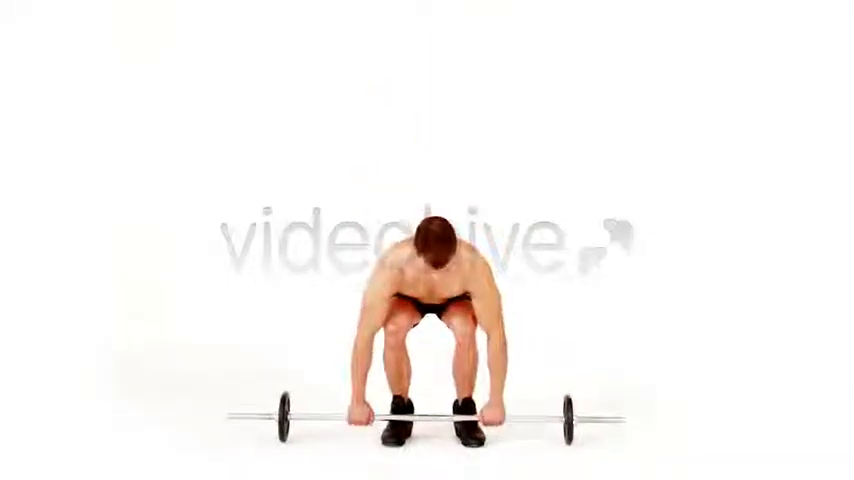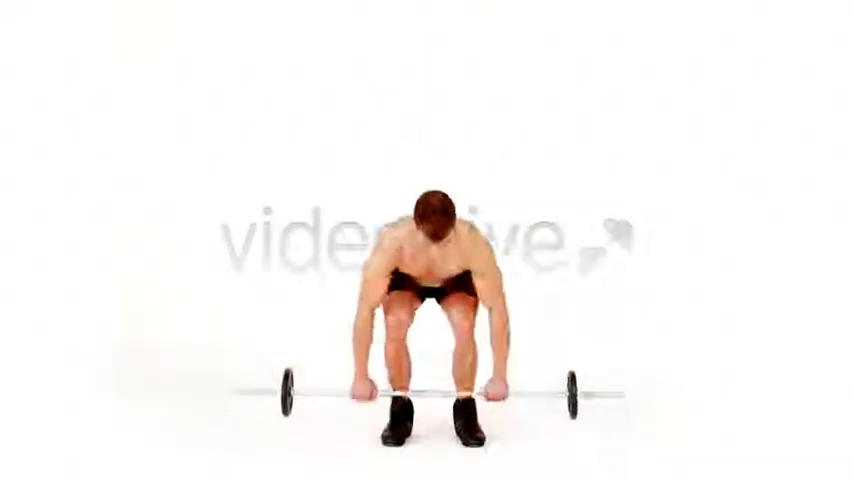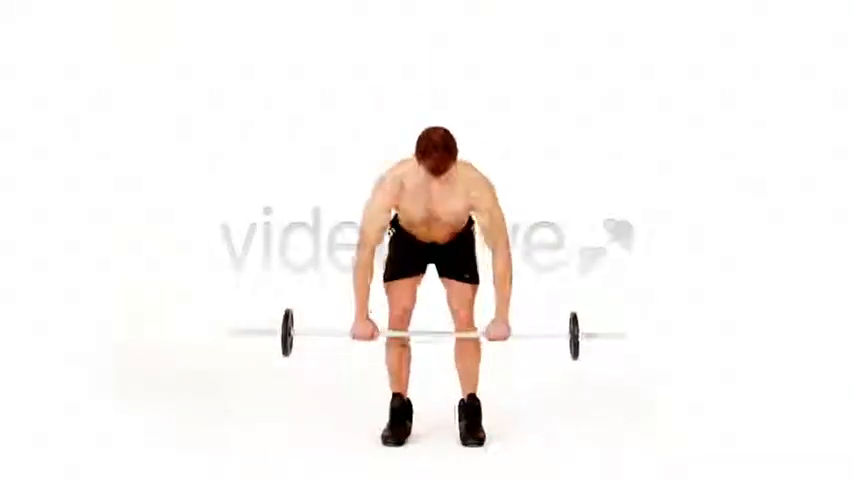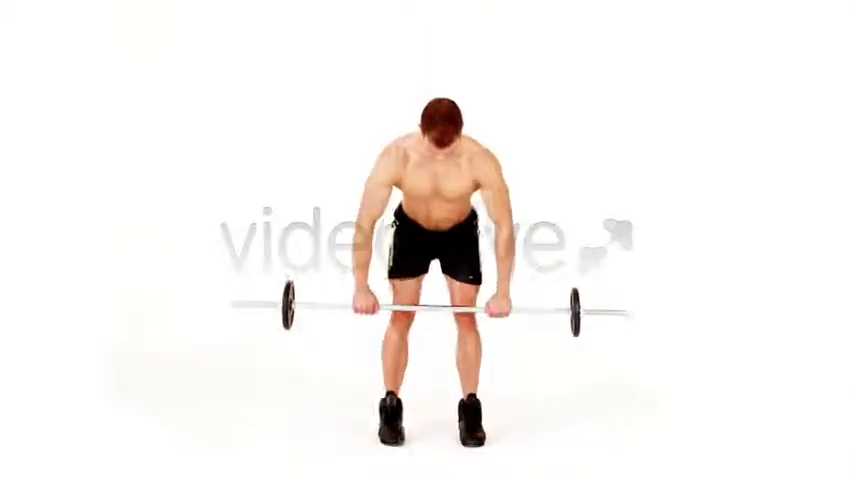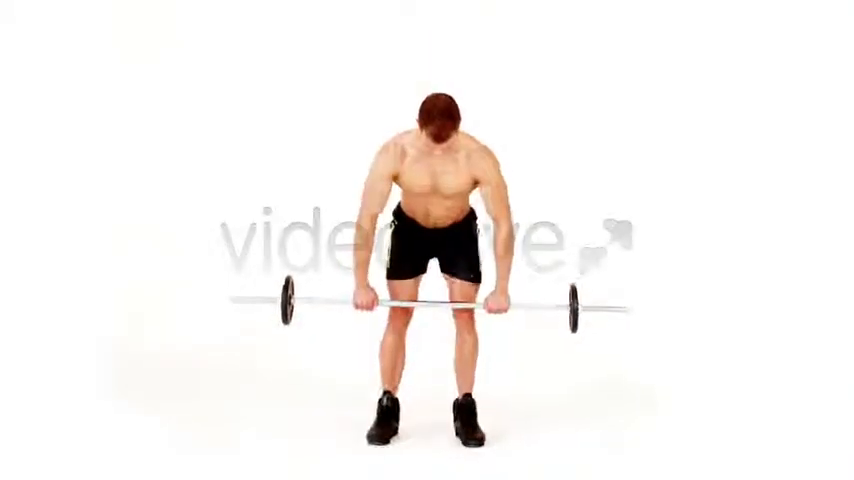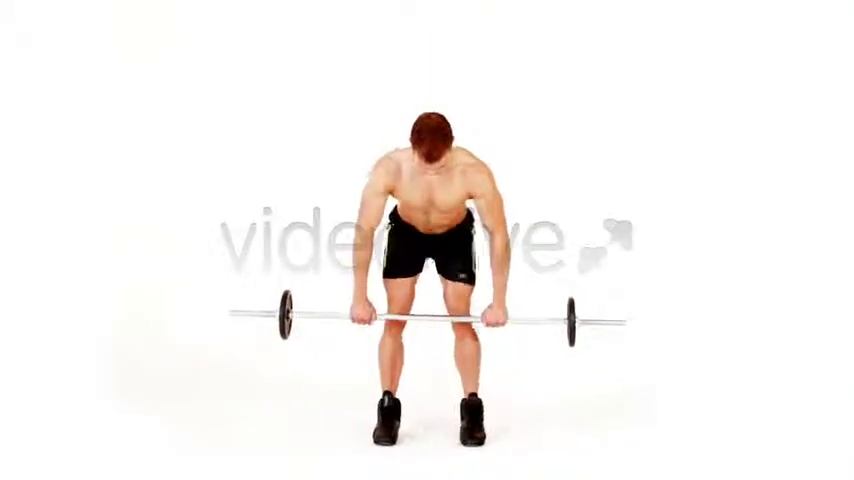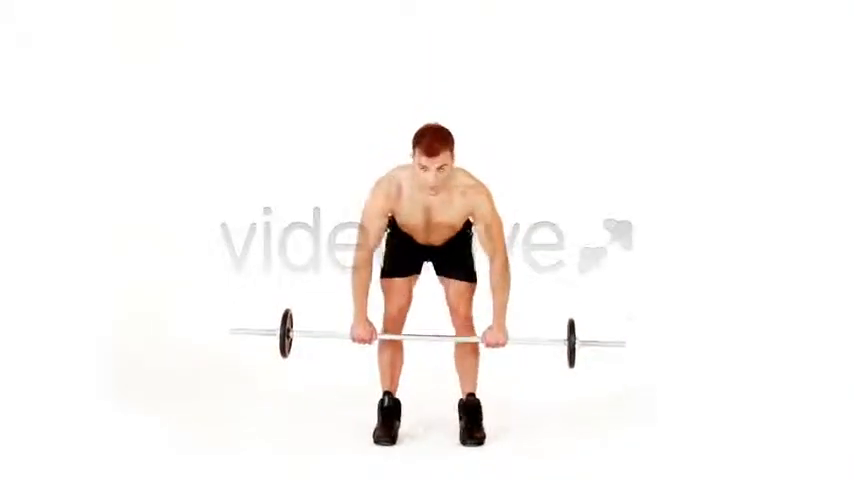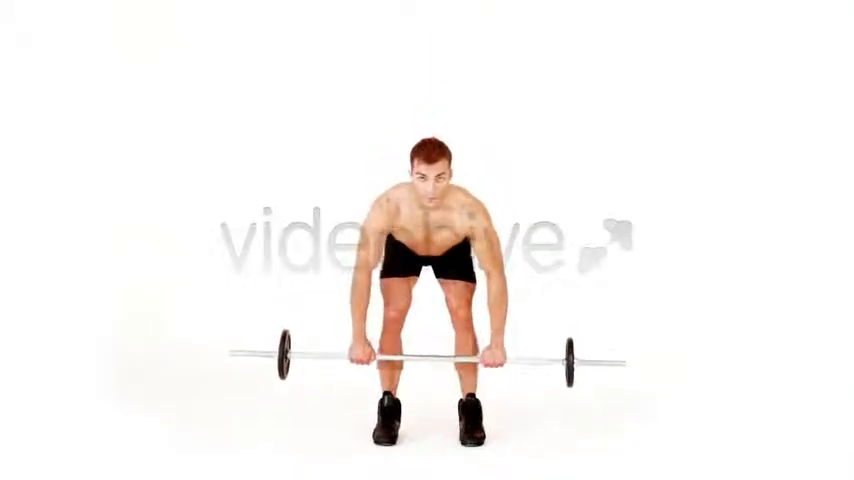
dt=0.3s
person 1, frame 1
left shoulder: (474, 266)
right shoulder: (392, 265)
left elbow: (495, 333)
right elbow: (365, 334)
left wrist: (496, 400)
right wrist: (358, 400)
left hip: (456, 297)
right hip: (407, 297)
left knee: (465, 331)
right knee: (394, 329)
left ankle: (465, 408)
right ankle: (400, 407)
person 1, frame 2
left shoulder: (473, 244)
right shoulder: (391, 242)
left elbow: (497, 309)
right elbow: (366, 310)
left wrist: (499, 375)
right wrist: (361, 375)
left hip: (456, 278)
right hip: (405, 277)
left knee: (465, 328)
right knee: (395, 326)
left ankle: (465, 408)
right ankle: (400, 408)
person 1, frame 3
left shoulder: (476, 185)
right shoulder: (392, 183)
left elbow: (500, 249)
right elbow: (365, 248)
left wrist: (501, 317)
right wrist: (361, 315)
left hip: (457, 240)
right hip: (406, 239)
left knee: (463, 318)
right knee: (398, 317)
left ankle: (469, 408)
right ankle: (399, 407)
person 1, frame 4
left shoulder: (481, 161)
right shoulder: (394, 156)
left elbow: (504, 225)
right elbow: (365, 221)
left wrist: (503, 292)
right wrist: (361, 286)
left hip: (460, 233)
right hip: (411, 230)
left knee: (466, 319)
right knee: (401, 317)
left ankle: (469, 407)
right ankle: (391, 407)
person 1, frame 5
left shoulder: (479, 157)
right shoulder: (393, 153)
left elbow: (503, 222)
right elbow: (366, 217)
left wrist: (501, 288)
right wrist: (361, 282)
left hip: (459, 231)
right hip: (409, 229)
left knee: (464, 318)
right knee: (398, 317)
left ankle: (465, 407)
right ankle: (387, 408)
person 1, frame 6
left shoulder: (475, 172)
right shoulder: (387, 169)
left elbow: (499, 235)
right elbow: (364, 232)
left wrist: (498, 300)
right wrist: (360, 296)
left hip: (455, 233)
right hip: (405, 232)
left knee: (461, 318)
right knee: (395, 317)
left ankle: (471, 407)
right ankle: (388, 407)
person 1, frame 7
left shoulder: (473, 193)
right shoulder: (388, 188)
left elbow: (498, 256)
right elbow: (364, 251)
left wrist: (499, 322)
right wrist: (360, 317)
left hip: (454, 241)
right hip: (403, 239)
left knee: (462, 318)
right knee: (393, 317)
left ankle: (470, 407)
right ankle: (388, 407)
person 1, frame 8
left shoulder: (471, 212)
right shoulder: (387, 207)
left elbow: (495, 276)
right elbow: (363, 272)
left wrist: (497, 342)
right wrist: (359, 338)
left hip: (452, 250)
right hip: (402, 248)
left knee: (462, 317)
right knee: (393, 317)
left ankle: (469, 407)
right ankle: (388, 407)
